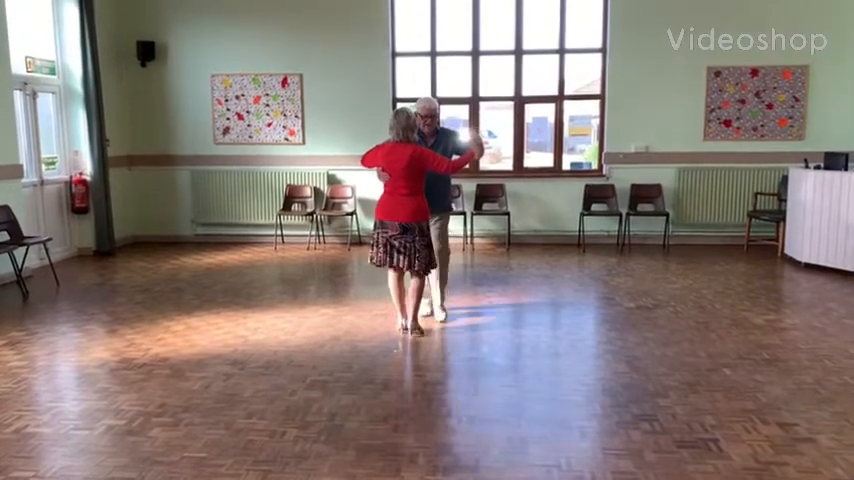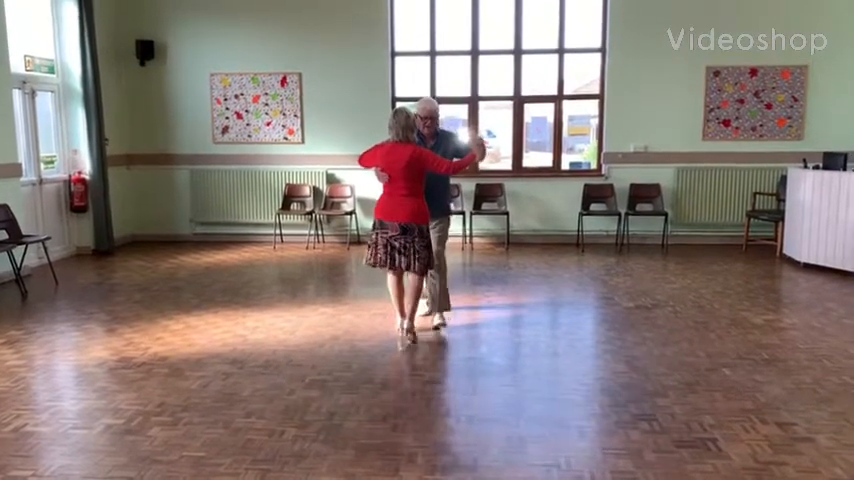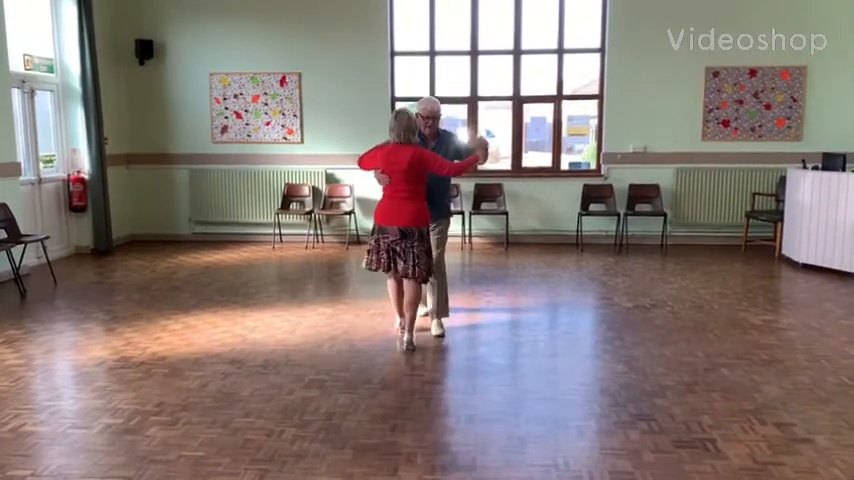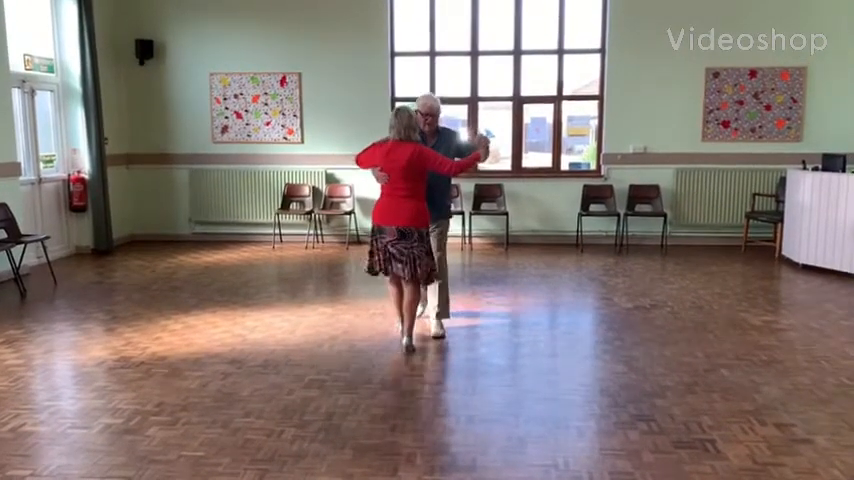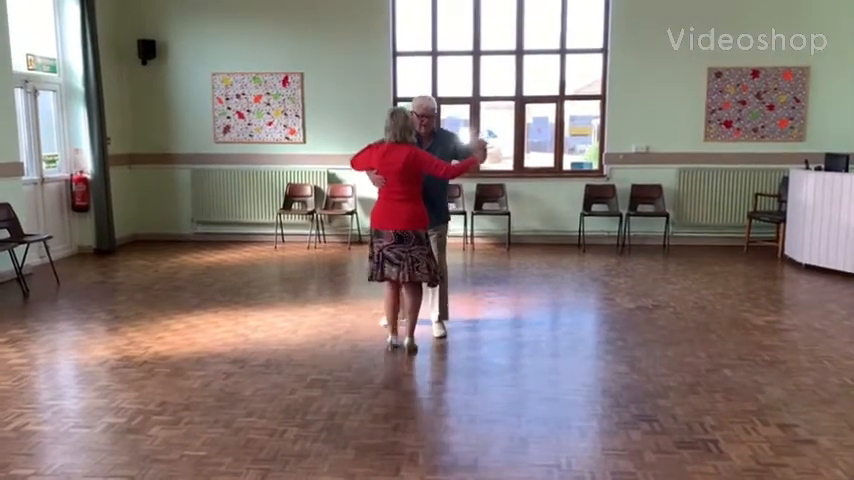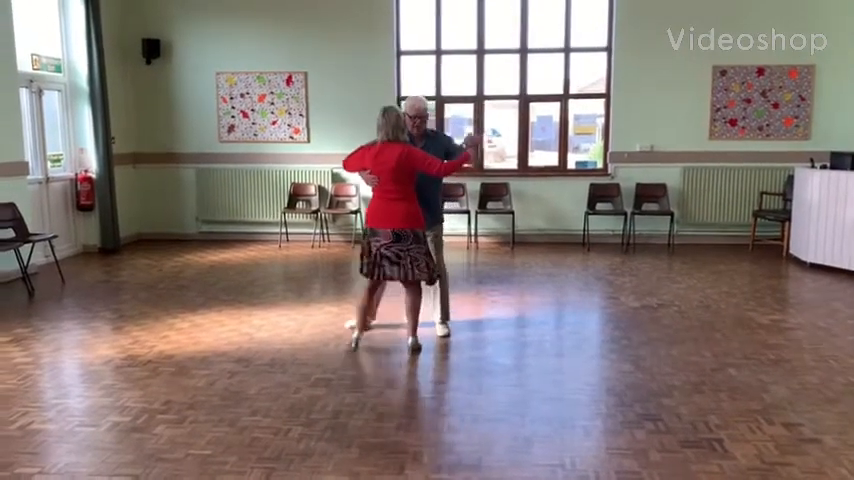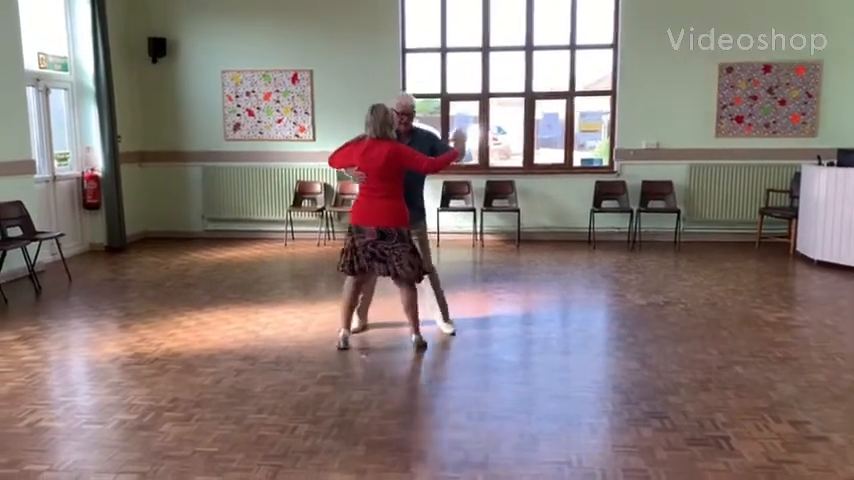
dt=0.2s
person 1, frame 1
left shoulder: (383, 151)
right shoulder: (418, 153)
left elbow: (365, 161)
right elbow: (449, 167)
right wrist: (473, 153)
left hip: (387, 215)
right hip: (412, 216)
left knee: (394, 269)
right knee: (418, 270)
left ankle: (401, 318)
right ankle: (412, 320)
person 1, frame 2
left shoulder: (382, 150)
right shoulder: (418, 153)
left elbow: (362, 160)
right elbow: (449, 168)
right wrist: (474, 155)
left hip: (386, 216)
right hip: (412, 217)
left knee: (393, 270)
right knee: (416, 271)
left ankle: (400, 319)
right ankle: (409, 321)
person 1, frame 3
left shoulder: (382, 152)
right shoulder: (419, 155)
left elbow: (362, 162)
right elbow: (451, 169)
right wrist: (477, 158)
left hip: (386, 219)
right hip: (413, 221)
left knee: (393, 273)
right knee: (413, 277)
left ankle: (400, 319)
right ankle: (408, 333)
person 1, frame 4
left shoulder: (381, 150)
right shoulder: (419, 152)
left elbow: (360, 160)
right elbow: (452, 168)
right wrist: (478, 155)
left hip: (384, 219)
right hip: (412, 221)
left knee: (393, 276)
right knee: (412, 279)
left ankle: (402, 325)
right ankle: (407, 336)
person 1, frame 5
left shoulder: (377, 152)
right shoulder: (415, 155)
left elbow: (354, 163)
right elbow: (448, 171)
right wrist: (475, 159)
left hip: (382, 223)
right hip: (410, 224)
left knee: (392, 282)
right knee: (412, 282)
left ankle: (393, 334)
right ankle: (409, 338)
person 1, frame 6
left shoulder: (370, 153)
right shoulder: (408, 153)
left elbow: (347, 164)
right elbow: (441, 169)
right wrist: (468, 155)
left hip: (377, 222)
right hip: (406, 223)
left knee: (374, 281)
right knee: (411, 281)
left ankle: (358, 332)
right ankle: (412, 337)
person 1, frame 7
left shoulder: (357, 149)
right shoulder: (397, 150)
left elbow: (333, 161)
right elbow: (430, 165)
right wrist: (456, 152)
left hip: (362, 219)
right hip: (392, 221)
left knee: (355, 278)
right knee: (405, 279)
left ankle: (344, 332)
right ankle: (415, 334)
person 2, frame 1
left shoulder: (449, 137)
right wrist: (382, 173)
left hip: (440, 206)
left knee: (439, 253)
left ankle: (439, 303)
right ankle: (428, 299)
person 2, frame 2
left shoulder: (449, 139)
left elbow: (470, 157)
right wrist: (380, 173)
left hip: (438, 209)
left knee: (436, 257)
left ankle: (439, 310)
right ankle: (428, 299)
person 2, frame 3
left shoulder: (450, 140)
left elbow: (472, 159)
left wrist: (481, 148)
right wrist: (379, 175)
left hip: (438, 212)
left knee: (435, 261)
left ankle: (437, 316)
right ankle: (427, 302)
person 2, frame 4
left shoulder: (450, 138)
left elbow: (473, 156)
left wrist: (481, 146)
right wrist: (378, 173)
left hip: (437, 212)
left knee: (436, 262)
left ankle: (437, 317)
right ankle: (421, 301)
person 2, frame 5
left shoulder: (448, 140)
left elbow: (471, 159)
left wrist: (479, 150)
right wrist: (374, 176)
left hip: (435, 215)
left knee: (437, 266)
left ankle: (438, 319)
person 2, frame 6
left shoulder: (440, 141)
left wrist: (471, 149)
right wrist: (366, 175)
left hip: (430, 216)
left knee: (436, 267)
left ankle: (441, 319)
right ankle: (367, 314)
person 2, frame 7
left shoulder: (425, 139)
right wrist: (353, 172)
left hip: (413, 214)
left knee: (425, 266)
left ankle: (444, 317)
right ankle: (360, 316)
